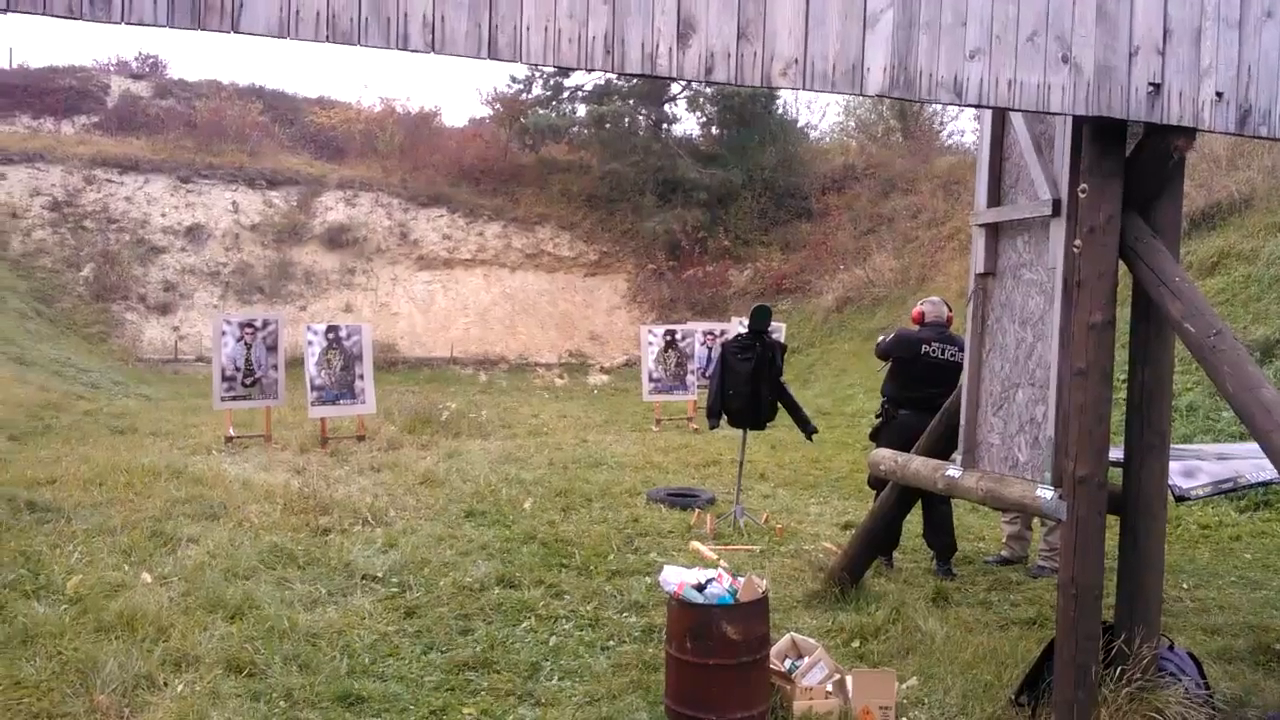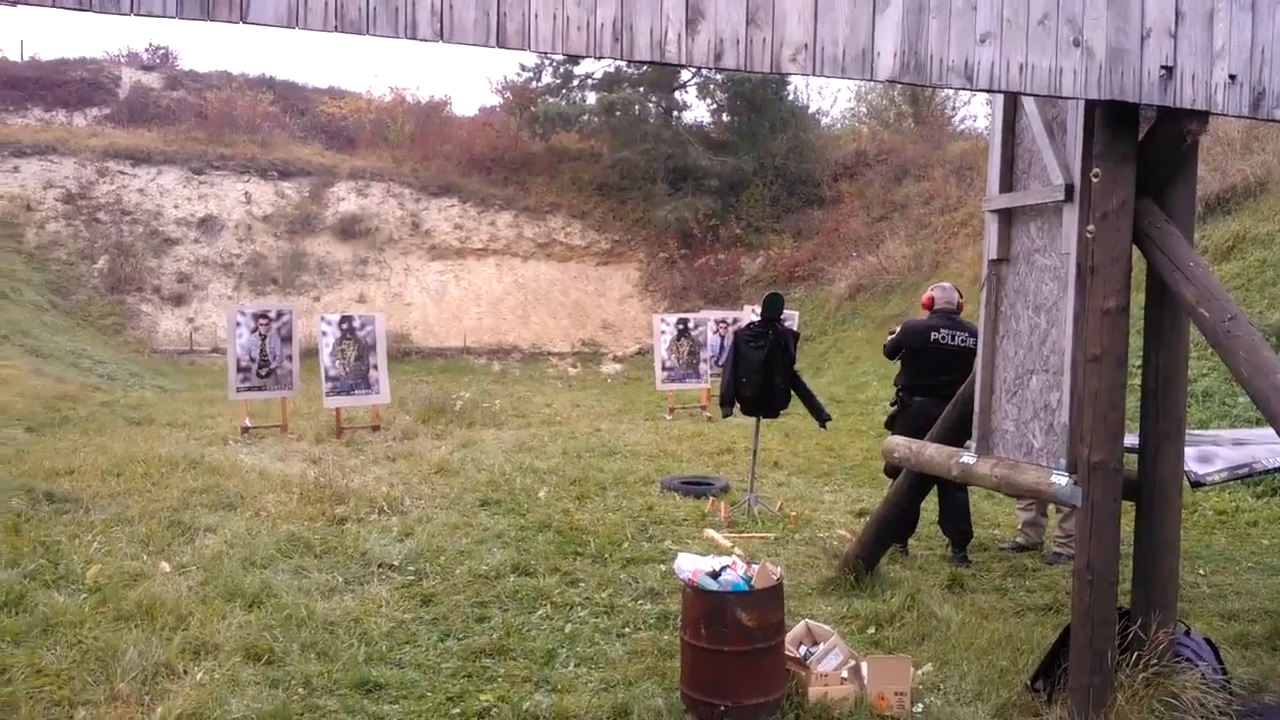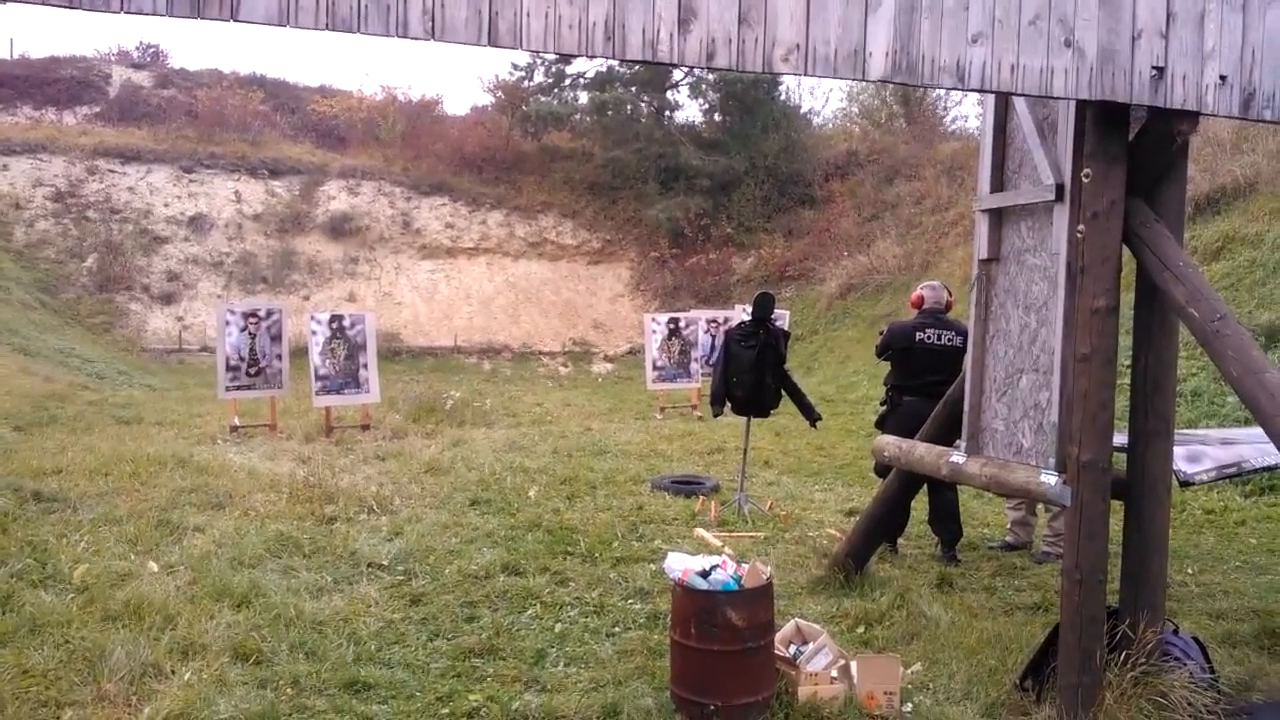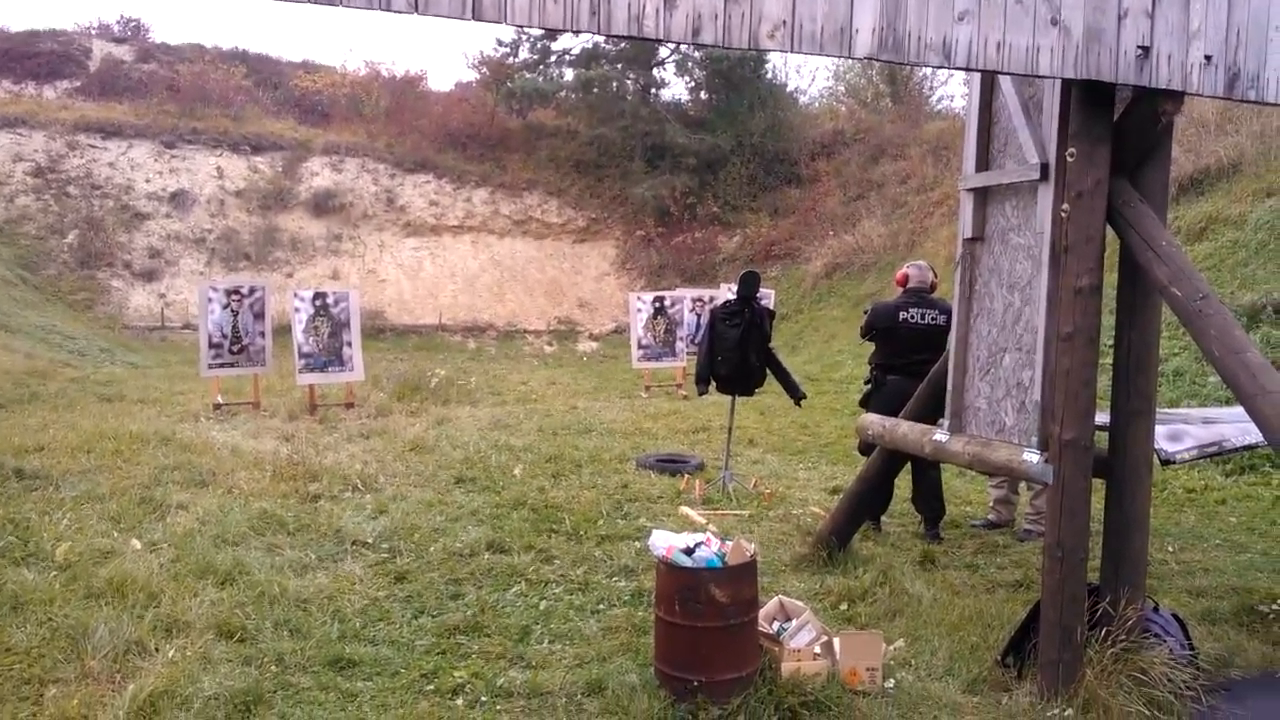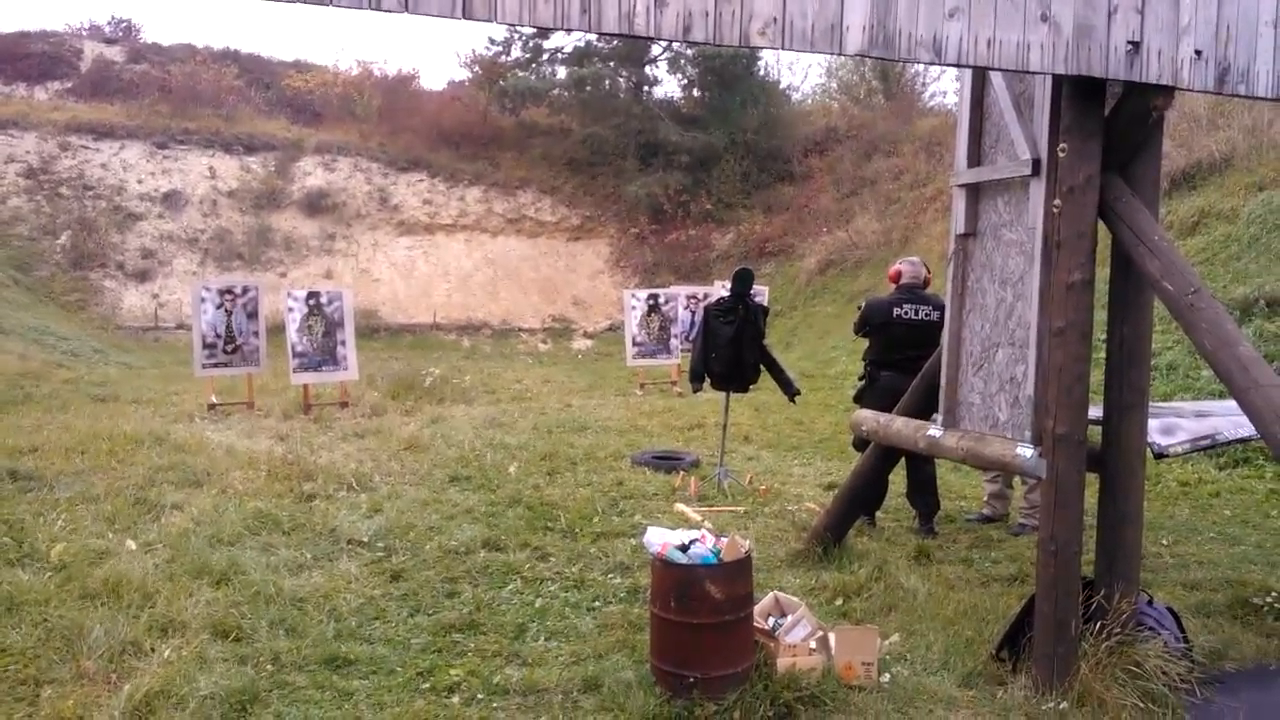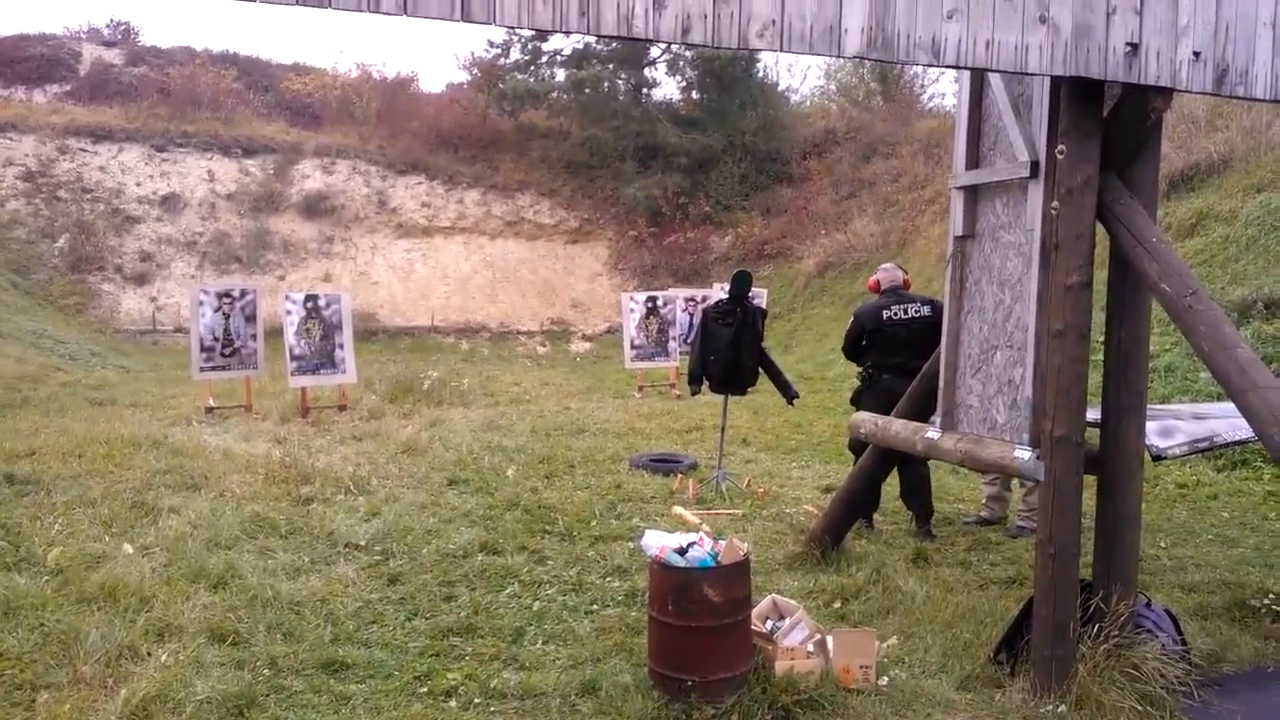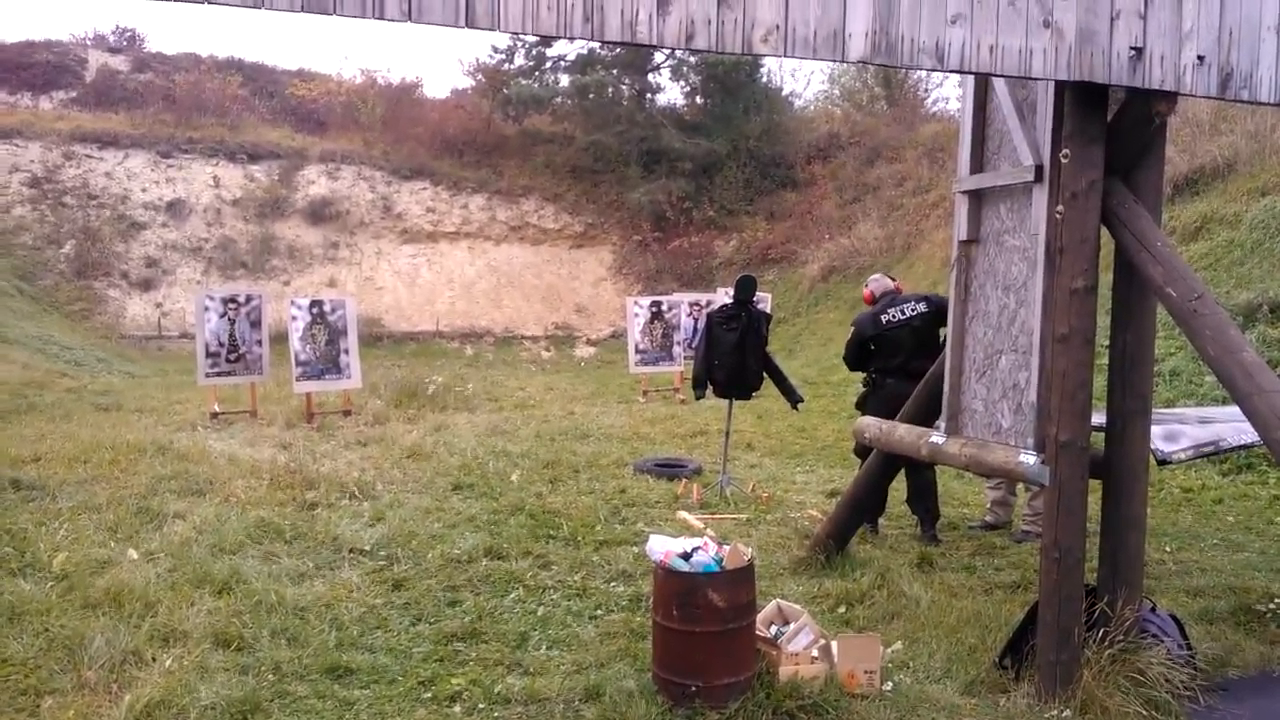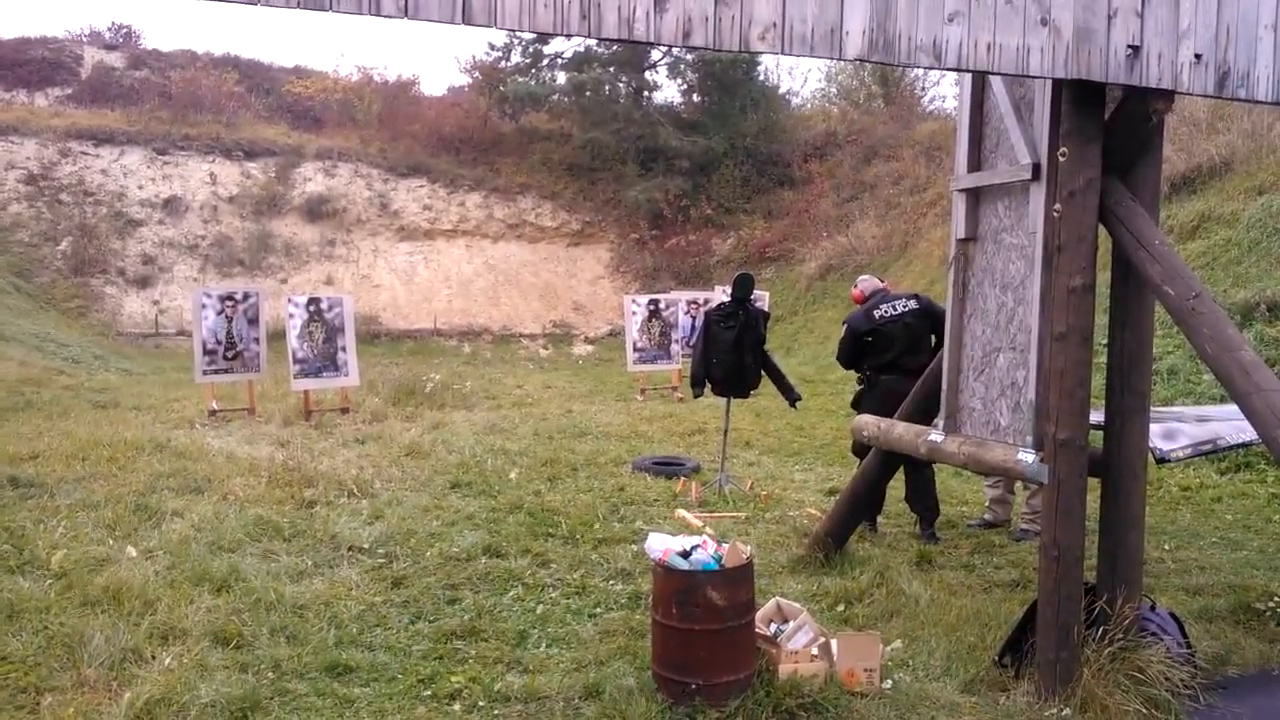
dt=0.5s
person 1, frame 1
left shoulder: (906, 339)
right shoulder: (960, 347)
left elbow: (881, 351)
right elbow: (952, 376)
left wrist: (884, 340)
left hip: (901, 422)
left knee: (889, 487)
right knee: (937, 492)
left ankle: (883, 552)
right ankle: (943, 560)
person 1, frame 2
left shoulder: (915, 328)
right shoulder: (972, 334)
left elbow: (890, 352)
right elbow: (964, 364)
left wrist: (893, 338)
left hip: (916, 410)
right knee: (953, 479)
left ankle: (899, 540)
right ankle: (959, 547)
person 1, frame 3
left shoulder: (900, 329)
right shoulder: (962, 332)
left elbow: (881, 352)
right elbow: (964, 365)
left wrist: (888, 336)
left hip: (906, 410)
right knee: (943, 479)
left ankle: (888, 539)
right ankle: (948, 546)
person 1, frame 4
left shoulder: (884, 310)
right shoulder: (946, 312)
left elbow: (866, 333)
right elbow: (952, 346)
left hip: (890, 389)
right knee: (926, 458)
left ankle: (872, 517)
right ankle: (932, 524)
person 1, frame 5
left shoulder: (877, 306)
right shoulder: (940, 308)
left elbow: (859, 330)
left hip: (883, 385)
right knee: (921, 453)
left ankle: (867, 512)
right ankle: (926, 519)
person 1, frame 6
left shoulder: (866, 313)
right shoulder: (931, 307)
left elbow: (849, 350)
left hip: (879, 389)
left knee: (868, 453)
right knee: (914, 455)
left ankle: (864, 515)
right ankle: (923, 521)
person 1, frame 7
left shoulder: (866, 321)
right shoulder: (928, 303)
left elbow: (852, 362)
right wrist: (938, 354)
left hip: (886, 393)
left knee: (874, 457)
right knee: (920, 459)
left ankle: (869, 519)
right ankle: (928, 526)
person 1, frame 8
left shoulder: (858, 319)
right shoulder: (918, 303)
left elbow: (845, 360)
right elbow: (947, 328)
right wrist: (931, 361)
left hip: (882, 391)
left knee: (872, 455)
right knee: (919, 457)
left ankle: (867, 519)
right ankle: (927, 524)
